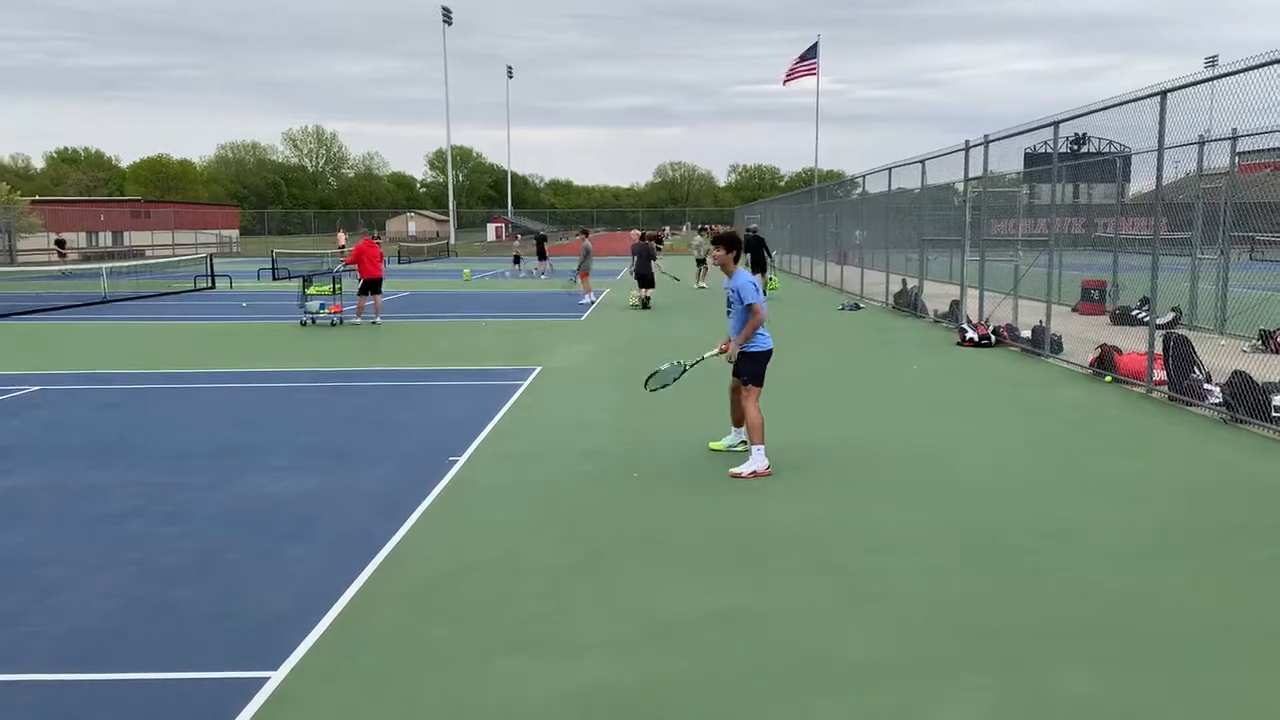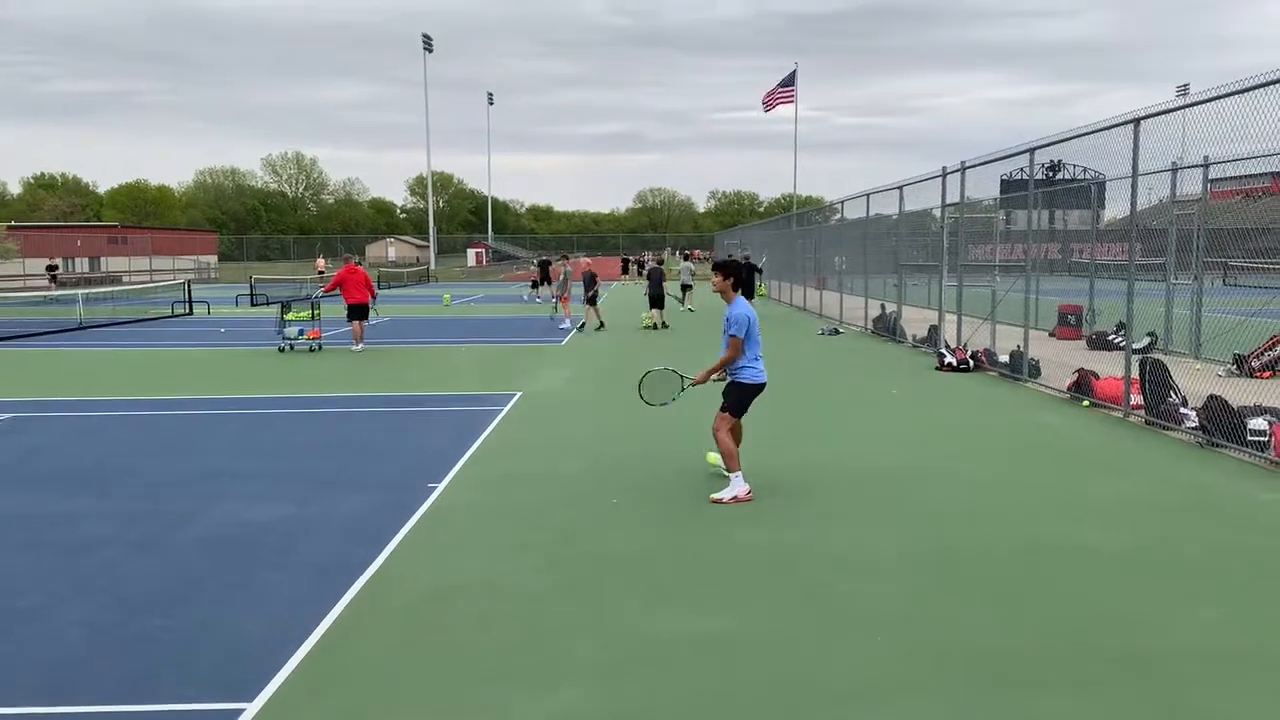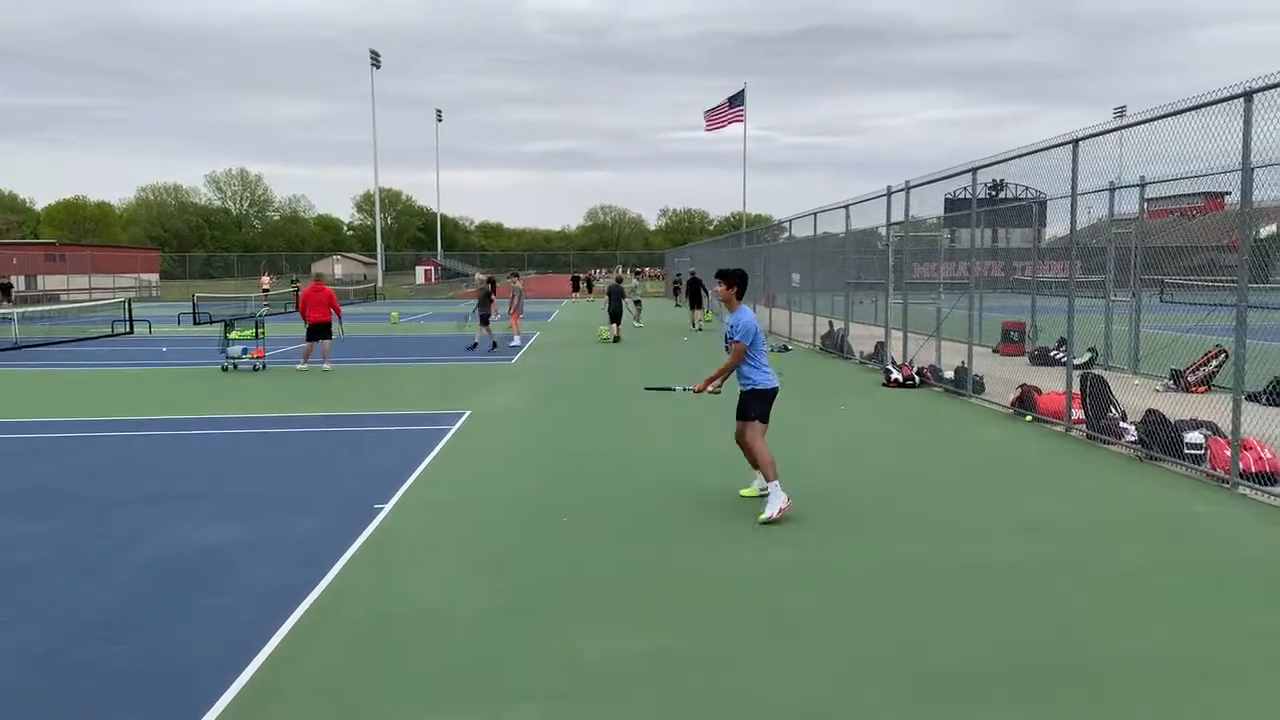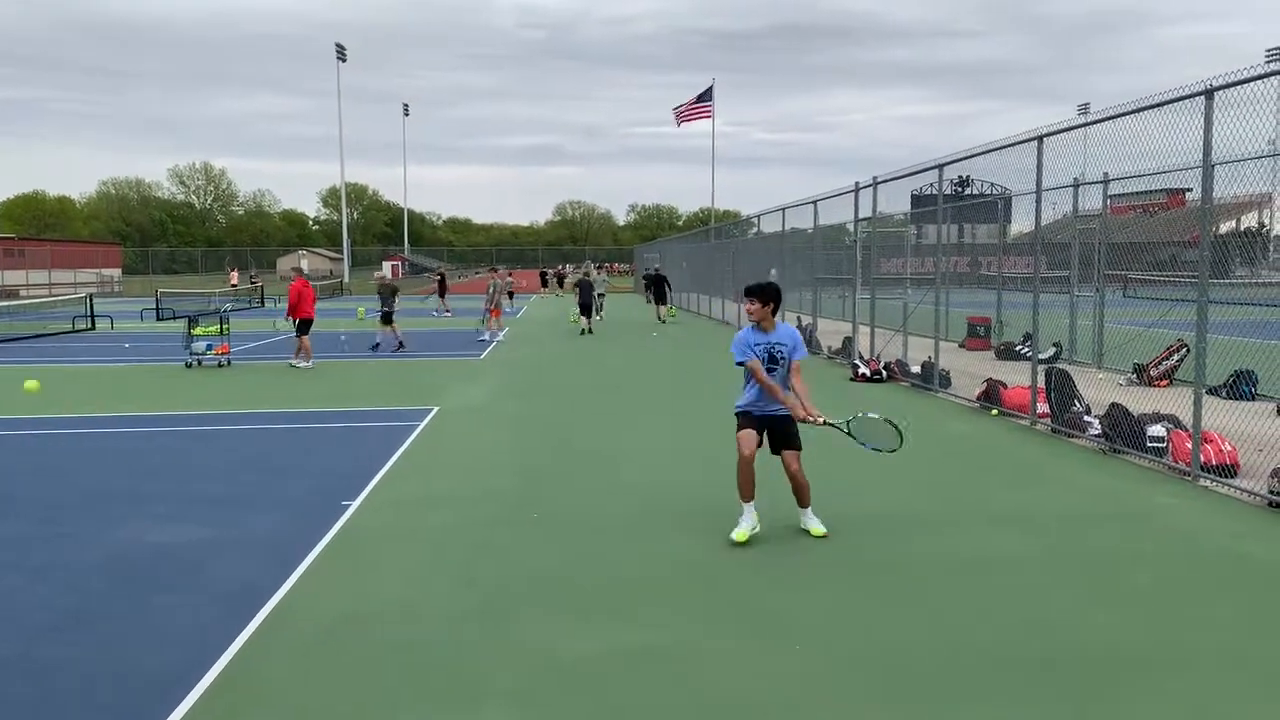
dt=1s
person 1, frame 1
left shoulder: (743, 281)
right shoulder: (731, 280)
left elbow: (759, 316)
left wrist: (736, 344)
right wrist: (729, 340)
left hip: (754, 349)
right hip: (744, 348)
left knee: (749, 401)
right knee: (735, 391)
left ankle: (759, 461)
right ankle: (738, 438)
person 1, frame 2
left shoulder: (739, 312)
right shoulder: (733, 307)
left elbow: (733, 353)
left wrist: (707, 373)
right wrist: (723, 371)
left hip: (747, 378)
right hip: (743, 376)
left knee: (720, 427)
right knee: (731, 420)
left ankle: (739, 486)
right ankle: (728, 460)
person 1, frame 3
left shoulder: (746, 322)
right shoulder: (730, 318)
left elbow: (734, 359)
left wrist: (707, 381)
right wrist: (718, 383)
left hip: (762, 386)
right hip: (748, 386)
left knee: (754, 439)
right knee: (740, 436)
left ankle: (778, 496)
right ankle: (763, 481)
person 1, frame 4
left shoulder: (791, 335)
right shoulder: (743, 339)
left elbow: (795, 376)
right elbow: (762, 379)
left wrist: (806, 408)
right wrist: (793, 406)
left hip: (782, 413)
right hip: (751, 409)
left knee: (794, 470)
right knee: (746, 454)
left ankle: (807, 516)
right ankle: (748, 515)
